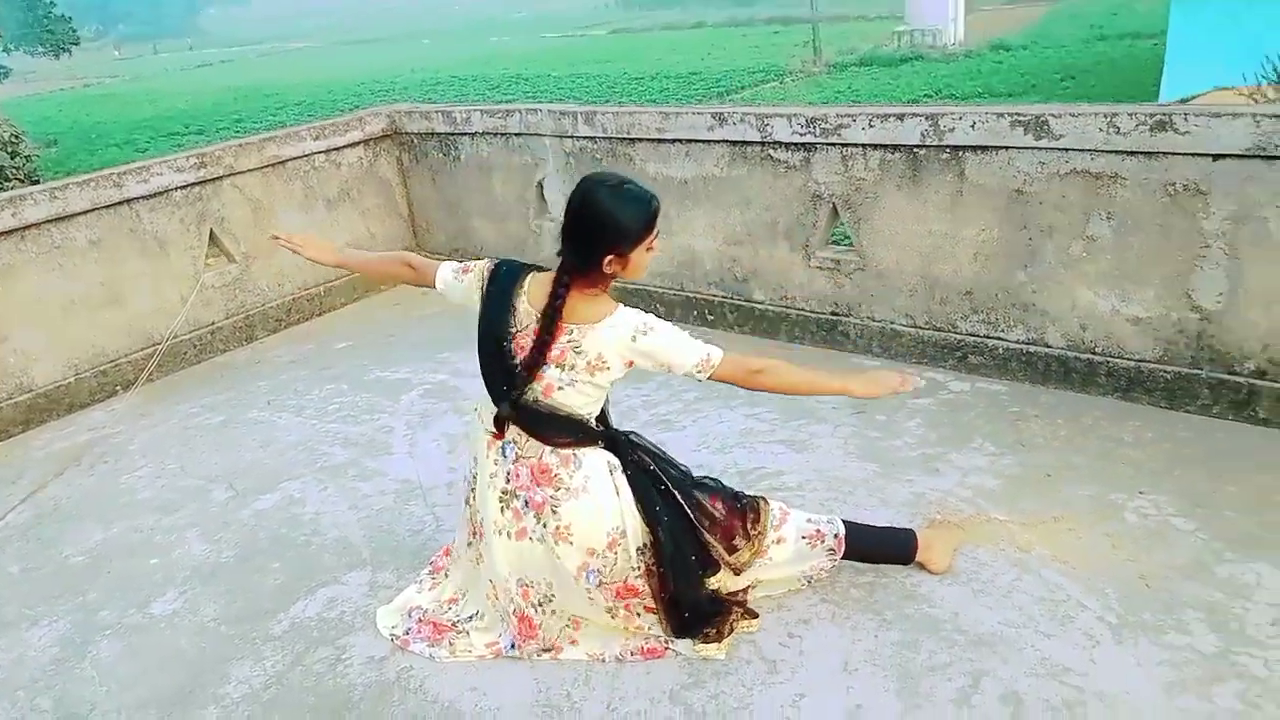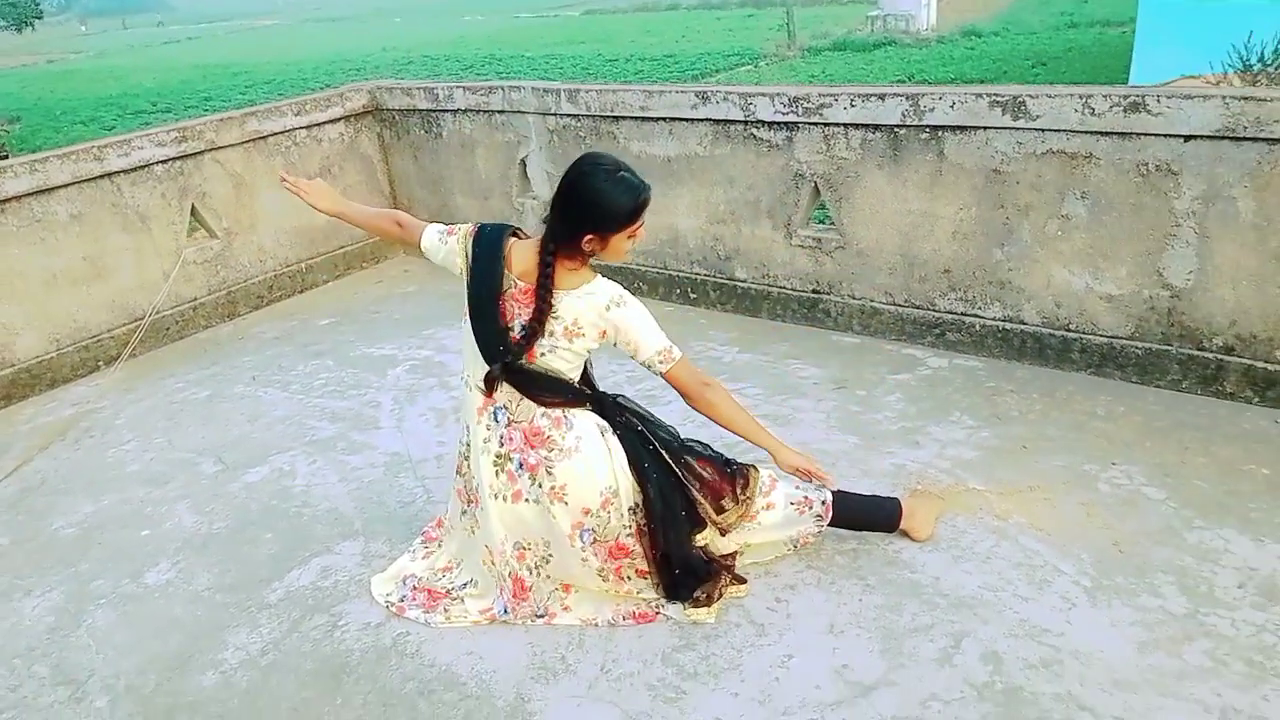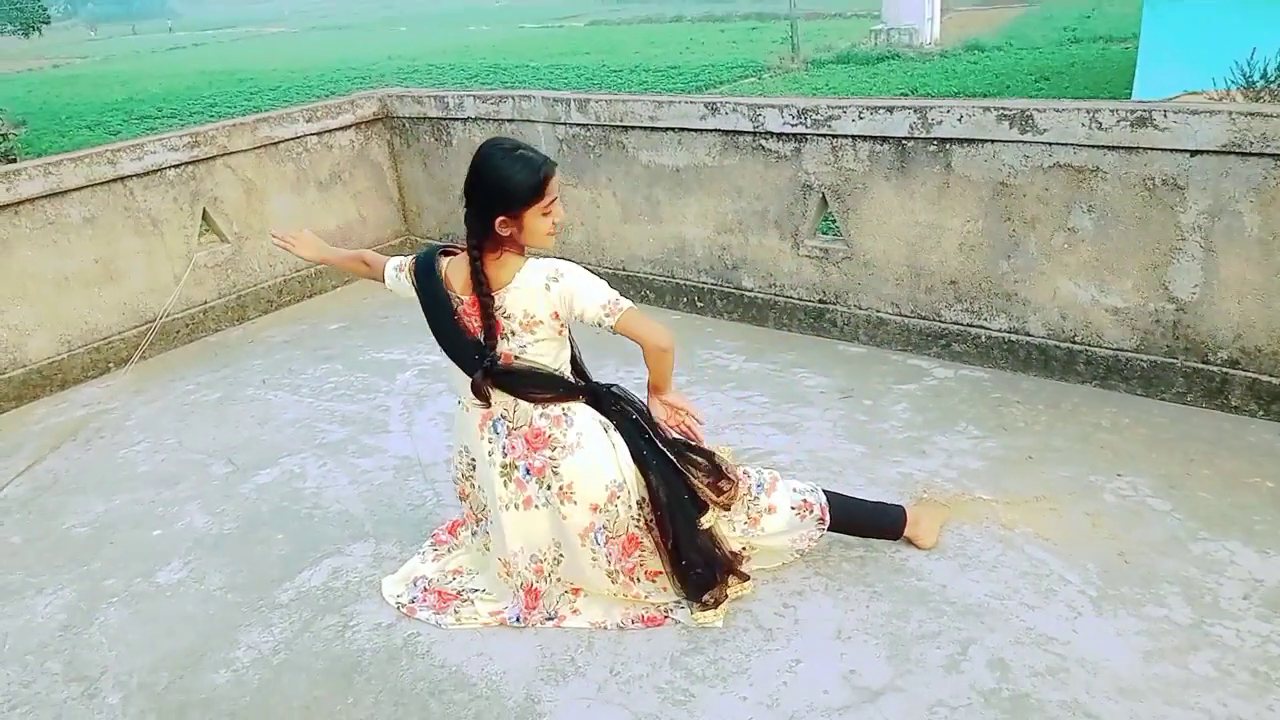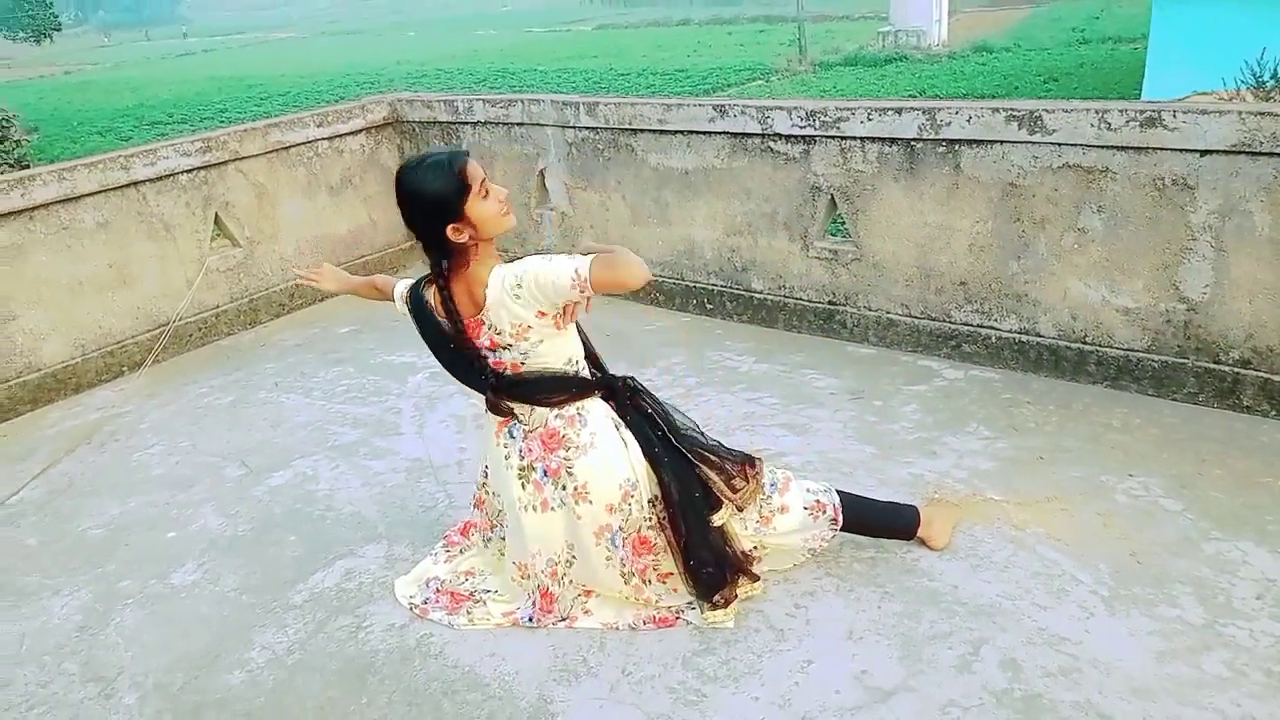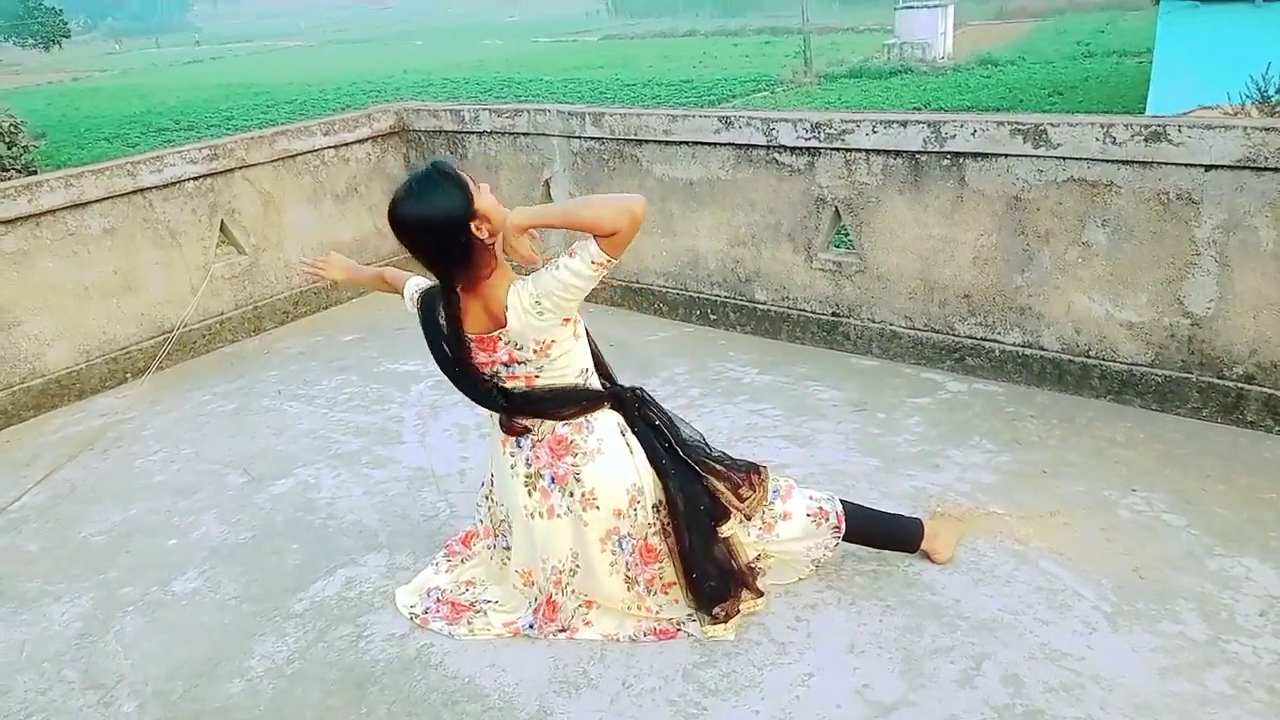
dt=0.4s
person 1, frame 1
left shoulder: (502, 286)
right shoulder: (629, 331)
left elbow: (415, 267)
right elbow: (751, 371)
left wrist: (332, 252)
right wrist: (854, 383)
left hip: (505, 503)
right hip: (582, 503)
right knee: (731, 525)
right ankle: (912, 546)
person 1, frame 2
left shoulder: (484, 248)
right shoulder: (606, 304)
left elbow: (404, 225)
right elbow: (696, 385)
left wrist: (331, 201)
right wrist: (779, 449)
left hip: (495, 465)
right hip: (570, 466)
right knee: (714, 489)
right ankle: (895, 513)
person 1, frame 3
left shoulder: (432, 273)
right shoulder: (553, 281)
left elbow: (374, 263)
right elbow: (657, 340)
left wrist: (318, 250)
right wrist: (662, 393)
left hip: (500, 469)
right hip: (575, 459)
right knee: (714, 486)
right ankle: (902, 522)
person 1, frame 4
left shoulder: (428, 298)
right shoulder: (524, 282)
left elbow: (386, 286)
right elbow: (632, 272)
left wrist: (343, 281)
right wrist: (589, 272)
left hip: (522, 468)
right hip: (594, 454)
right knee: (734, 490)
right ankle: (915, 521)
person 1, frame 5
left shoulder: (435, 306)
right shoulder: (538, 298)
left elbow: (399, 276)
right elbow: (631, 210)
left wrist: (353, 271)
right wrist: (527, 217)
left hip: (528, 478)
right hip: (602, 467)
right knee: (745, 499)
right ankle: (919, 534)
